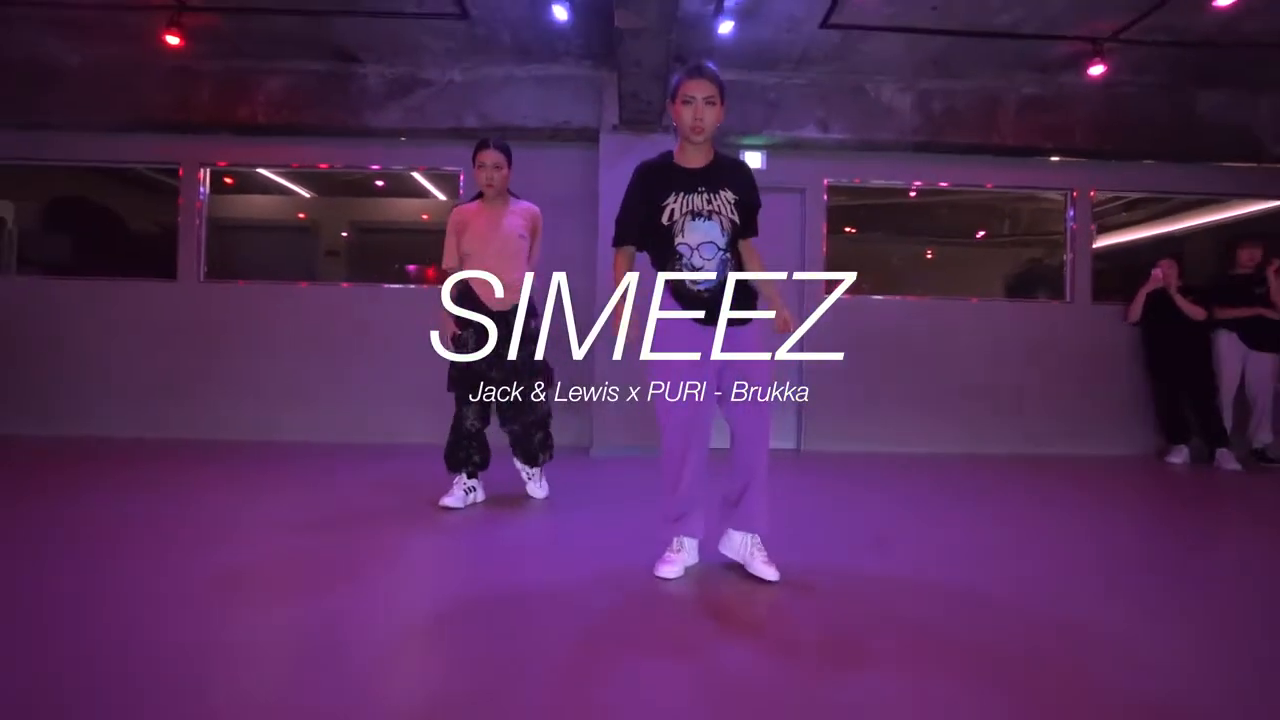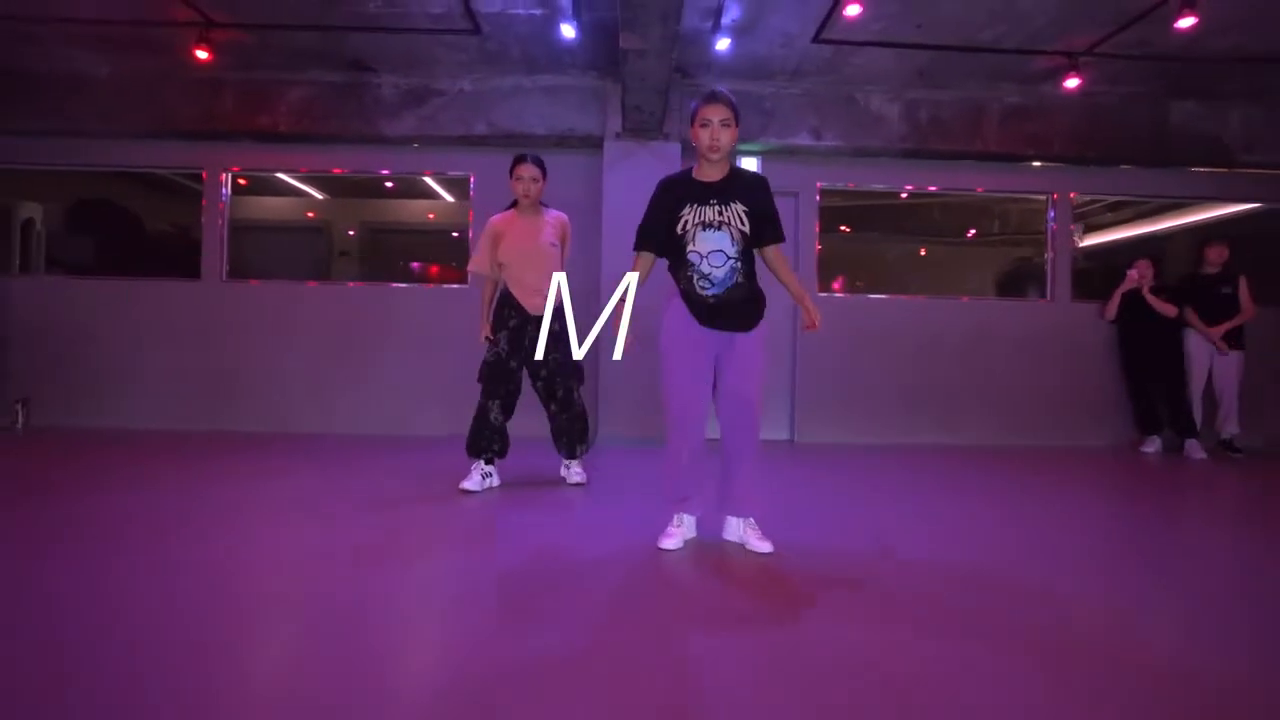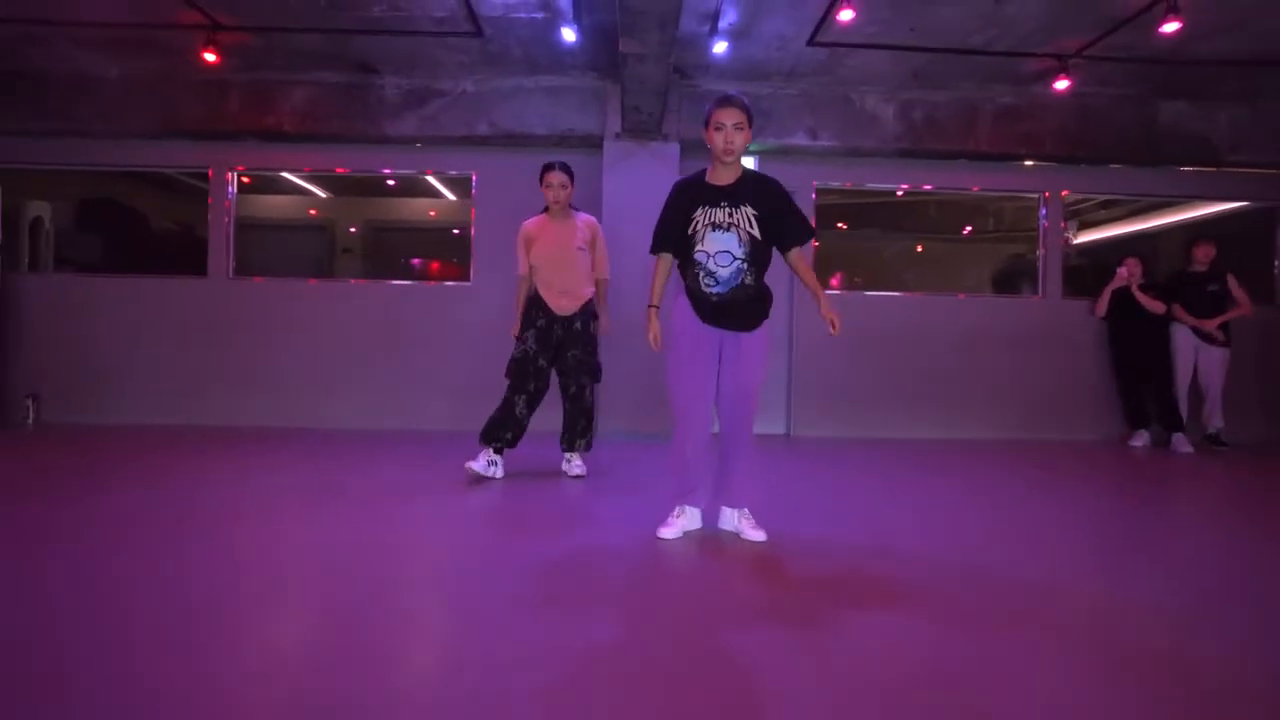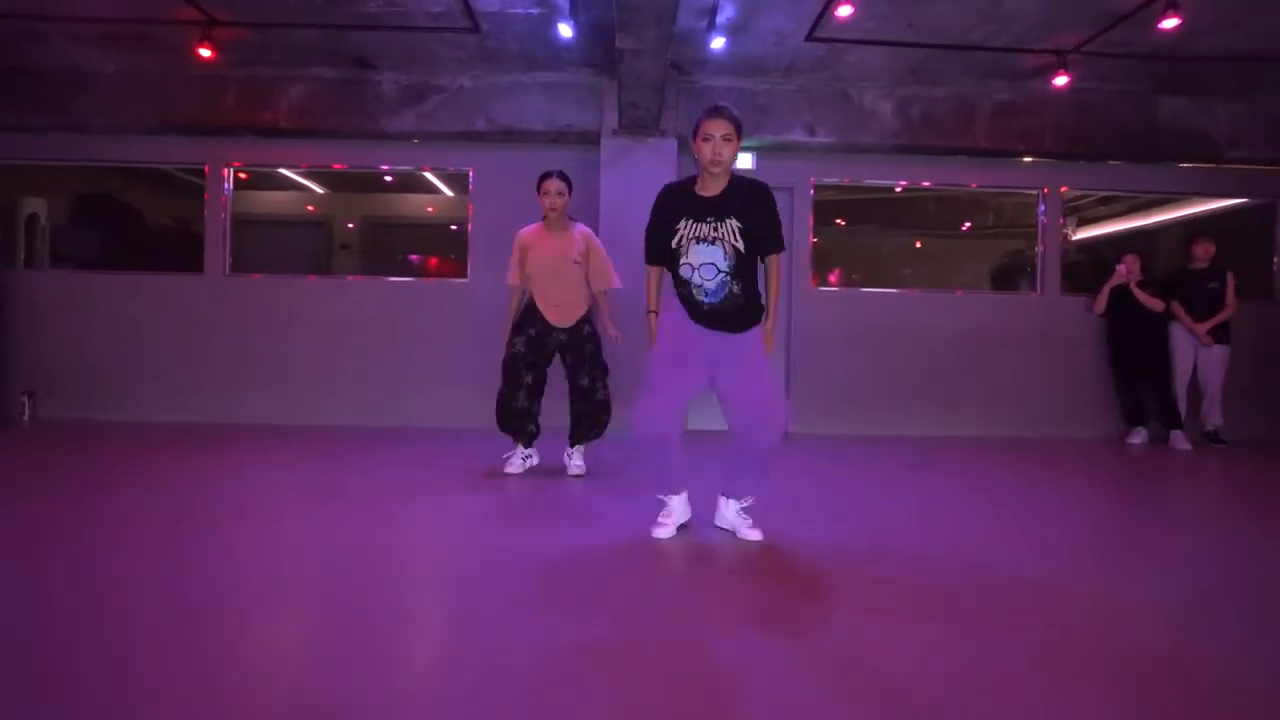
dt=0.4s
person 1, frame 1
left shoulder: (738, 175)
right shoulder: (650, 176)
left elbow: (745, 245)
right elbow: (625, 249)
left wrist: (776, 301)
right wrist: (620, 305)
left hip: (739, 316)
right hip: (678, 318)
left knee: (753, 424)
right knee: (683, 429)
left ankle: (744, 534)
right ankle: (683, 538)
person 1, frame 2
left shoulder: (754, 188)
right shoulder: (671, 189)
left elbow: (770, 249)
right elbow: (646, 252)
left wrist: (803, 299)
left hip: (743, 320)
right hip: (686, 318)
left knee: (742, 421)
right knee: (683, 418)
left ankle: (741, 518)
right ankle: (683, 514)
person 1, frame 3
left shoulder: (768, 192)
right shoulder: (685, 191)
left elbow: (792, 251)
right elbow: (666, 256)
left wrist: (821, 299)
right wrist: (654, 310)
left hip: (749, 320)
right hip: (693, 316)
left knee: (740, 416)
right knee: (691, 414)
left ankle: (737, 508)
right ankle: (687, 506)
person 1, frame 4
left shoulder: (757, 197)
right shoulder: (670, 198)
left elbow: (771, 258)
right elbow: (655, 262)
left wrist: (770, 314)
right wrist: (654, 313)
left hip: (740, 329)
right hip: (684, 325)
left knee: (762, 421)
right knee: (654, 418)
left ankle: (731, 503)
right ankle: (675, 500)
person 2, frame 1
left shoulder: (529, 214)
right shoulder: (461, 216)
left elbow: (531, 265)
right elbow: (454, 271)
left wrist: (524, 303)
right wrist: (448, 315)
left hip: (518, 313)
right hip: (474, 312)
left knee: (530, 393)
right knee: (470, 398)
left ankle: (530, 464)
right ankle: (467, 478)
person 2, frame 2
left shoulder: (560, 222)
right shoulder: (497, 225)
left elbow: (561, 271)
right elbow: (490, 276)
left wrist: (557, 304)
right wrist: (486, 320)
left hip: (553, 316)
right hip: (513, 314)
left knee: (565, 390)
right knee: (498, 389)
left ankle: (572, 460)
right ankle: (485, 465)
person 2, frame 3
left shoulder: (590, 226)
right shoulder: (529, 230)
left elbow: (600, 274)
right elbow: (525, 277)
left wrist: (603, 313)
right wrist: (519, 319)
left hip: (581, 315)
right hip: (541, 313)
left knee: (579, 388)
right knee: (524, 384)
person 2, frame 4
left shoulder: (585, 237)
right shoulder: (525, 238)
left elbow: (601, 284)
right elbow: (518, 284)
left wrist: (606, 323)
right wrist: (512, 326)
left hip: (578, 322)
right hip: (536, 321)
left knee: (592, 391)
right knee: (519, 384)
right ankle: (525, 447)
person 3, frame 1
right shoulder: (1224, 282)
right elbow: (1218, 313)
right wrist: (1258, 311)
right hip: (1230, 338)
right knee: (1226, 391)
left ankle: (1259, 445)
person 3, frame 2
left shoulder: (1237, 279)
right shoulder: (1192, 280)
left elbow: (1248, 311)
right elbow: (1187, 312)
left wrist: (1222, 328)
right wrist: (1209, 333)
left hip: (1230, 339)
right hip: (1197, 337)
left knee: (1229, 389)
right knee: (1194, 385)
left ankle: (1227, 436)
person 3, frame 3
left shoulder: (1224, 277)
right shoulder: (1179, 278)
left elbow: (1246, 306)
right elbow: (1174, 309)
left wrist: (1216, 321)
right wrist: (1201, 324)
left hip: (1217, 335)
right hip: (1184, 332)
left knee: (1214, 384)
right knee: (1181, 381)
left ankle: (1213, 430)
person 3, frame 4
left shoulder: (1224, 275)
right shoulder: (1179, 275)
left elbow: (1231, 307)
right elbow: (1174, 305)
left wrist: (1206, 325)
right wrist: (1194, 327)
left hip: (1215, 332)
right hip: (1183, 330)
left knee: (1213, 381)
right knee: (1179, 379)
left ankle: (1211, 427)
person 4, frame 1
left shoulder: (1190, 293)
right shoulder: (1150, 297)
left elbow: (1200, 315)
right elbow: (1132, 318)
left wrist: (1174, 294)
right wrist: (1145, 290)
left hip: (1192, 357)
right hip: (1161, 360)
left knee: (1203, 400)
right knee: (1167, 402)
left ankle: (1221, 449)
right ankle: (1179, 445)
person 4, frame 2
left shoulder: (1164, 292)
right shoulder: (1126, 296)
left elbow: (1172, 312)
right elbow: (1109, 316)
left wrist: (1146, 294)
right wrist: (1120, 290)
left hip: (1164, 353)
right hip: (1134, 355)
left knee: (1173, 394)
right knee: (1140, 395)
left ankle: (1190, 440)
right ankle: (1152, 436)
person 4, frame 3
left shoulder: (1153, 289)
right shoulder: (1116, 293)
left elbow: (1160, 309)
right elbow: (1099, 313)
left wrist: (1135, 291)
right wrist: (1110, 288)
left hip: (1153, 349)
right hip: (1124, 351)
left knee: (1161, 390)
right knee: (1130, 391)
left ankle: (1177, 434)
right ankle: (1141, 431)
person 4, frame 4
left shoulder: (1152, 286)
right shoulder: (1115, 290)
left elbow: (1159, 307)
right elbow: (1098, 310)
left wrist: (1134, 289)
right wrist: (1109, 285)
left hip: (1151, 347)
right hip: (1122, 348)
left knee: (1160, 387)
right knee: (1128, 388)
left ankle: (1175, 431)
right ankle: (1138, 428)
